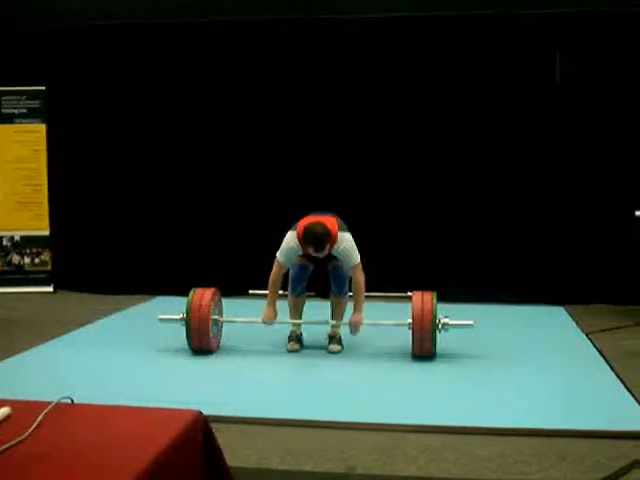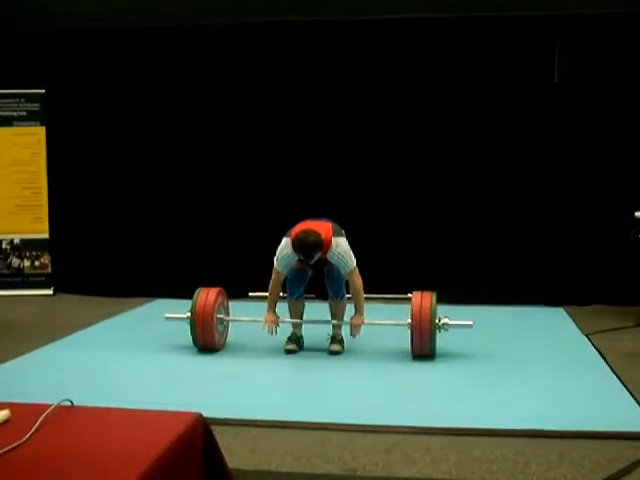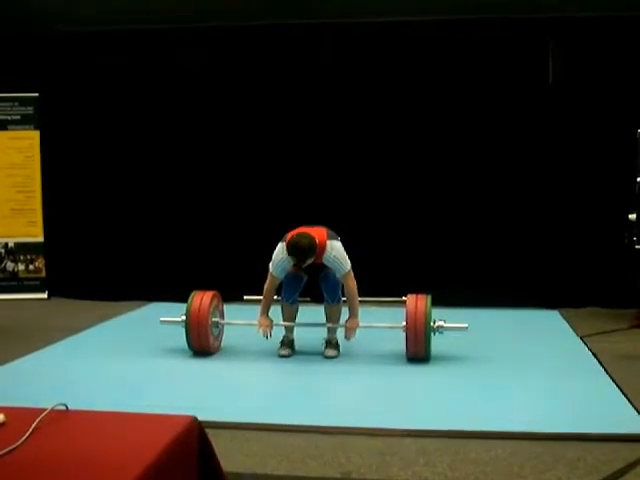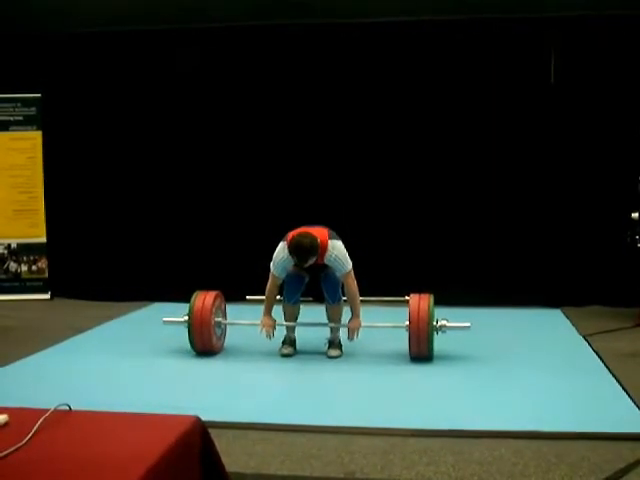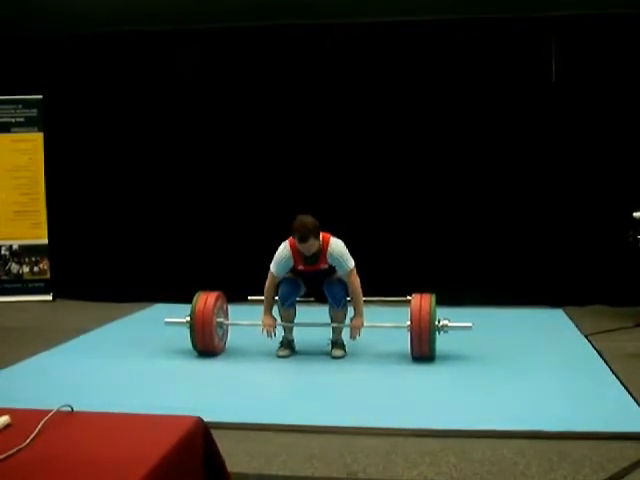
dt=1s
person 1, frame 1
left shoulder: (344, 241)
right shoulder: (292, 240)
left elbow: (358, 276)
right elbow: (277, 272)
left wrist: (358, 312)
right wrist: (270, 307)
left hip: (336, 252)
left knee: (340, 281)
right knee: (296, 279)
left ankle: (335, 333)
right ankle: (295, 332)
person 1, frame 2
left shoulder: (338, 245)
right shoulder: (286, 247)
left elbow: (354, 278)
right elbow: (276, 278)
left wrist: (359, 314)
right wrist: (270, 311)
left hip: (332, 254)
right hip: (300, 255)
left knee: (336, 285)
right knee: (294, 284)
left ankle: (337, 334)
right ankle: (296, 334)
person 1, frame 3
left shoulder: (333, 250)
right shoulder: (281, 252)
left elbow: (349, 282)
right elbow: (271, 283)
left wrist: (353, 316)
right wrist: (264, 315)
left hip: (327, 265)
left knee: (332, 290)
right knee: (289, 288)
left ankle: (332, 339)
right ankle: (288, 338)
person 1, frame 4
left shoulder: (334, 249)
right shoulder: (283, 252)
left elbow: (349, 281)
right elbow: (273, 284)
left wrist: (356, 317)
right wrist: (267, 315)
left hip: (328, 265)
left knee: (333, 292)
right knee: (290, 291)
left ankle: (334, 338)
right ankle: (289, 337)
person 1, frame 5
left shoulder: (335, 247)
right shoulder: (285, 250)
left elbow: (352, 279)
right elbow: (271, 281)
left wrist: (358, 315)
right wrist: (267, 314)
left hip: (329, 276)
right hip: (299, 277)
left knee: (339, 295)
right knee: (284, 293)
left ankle: (337, 339)
right ankle: (288, 338)
